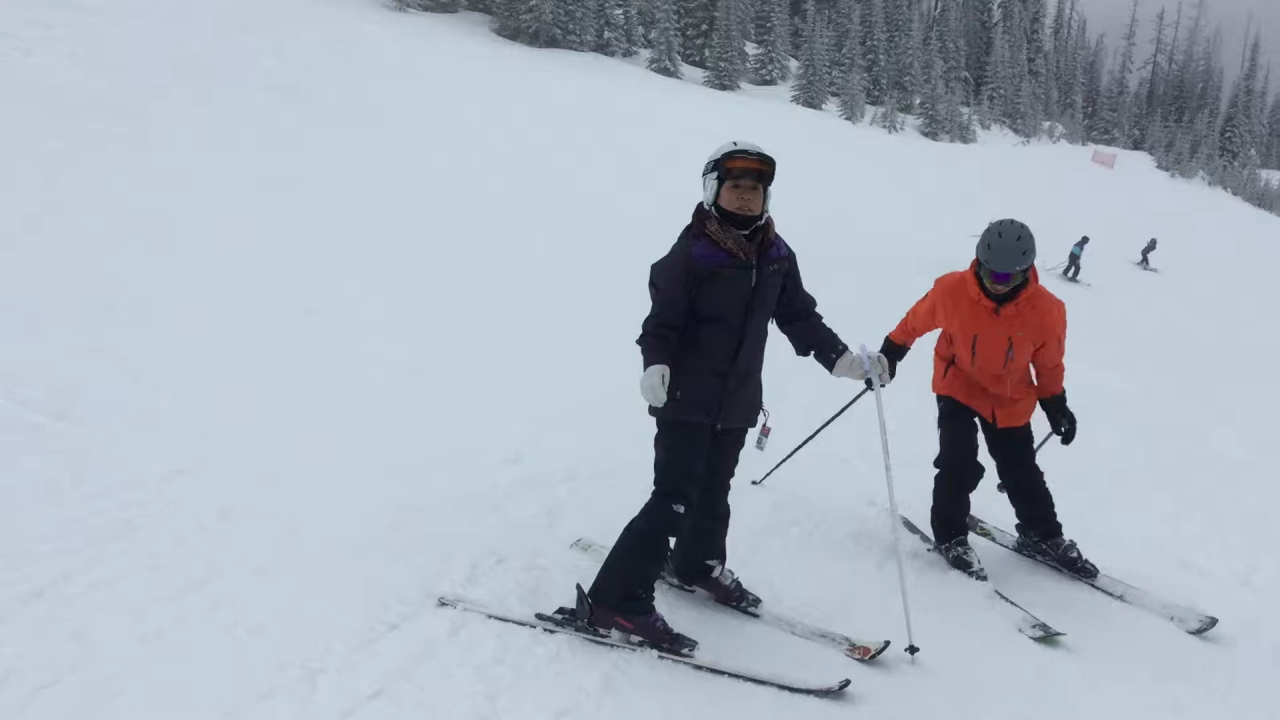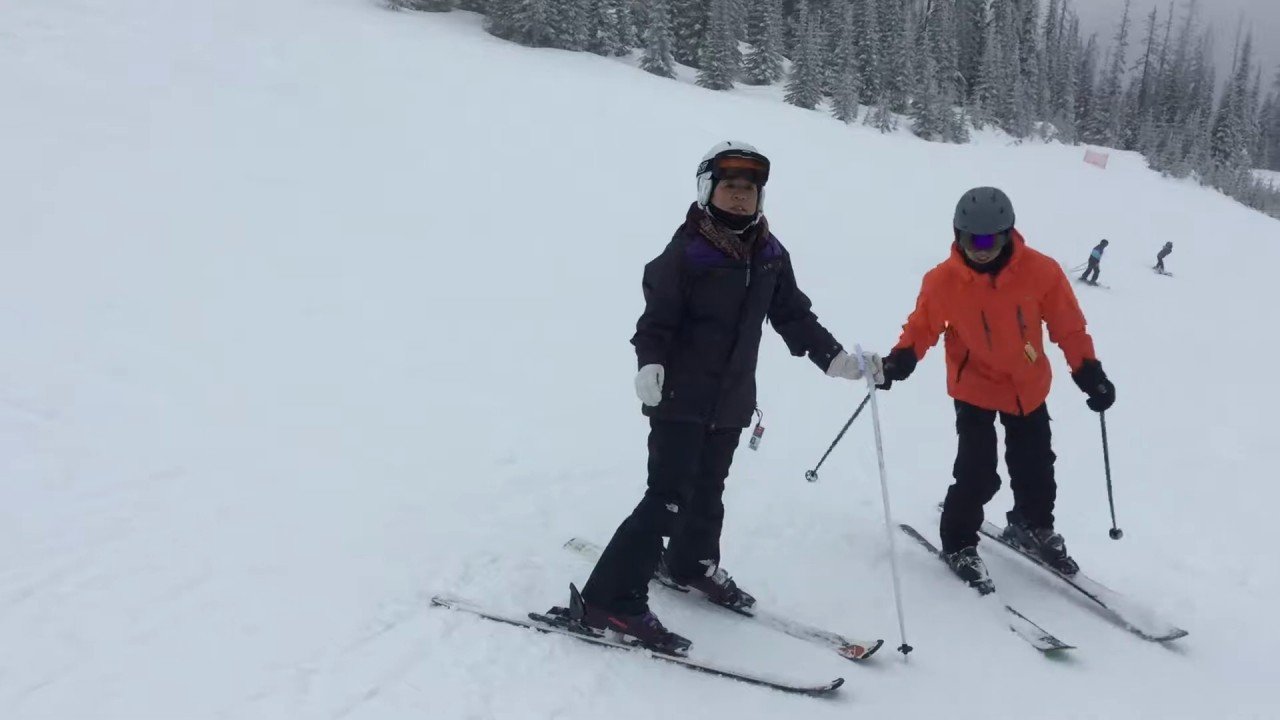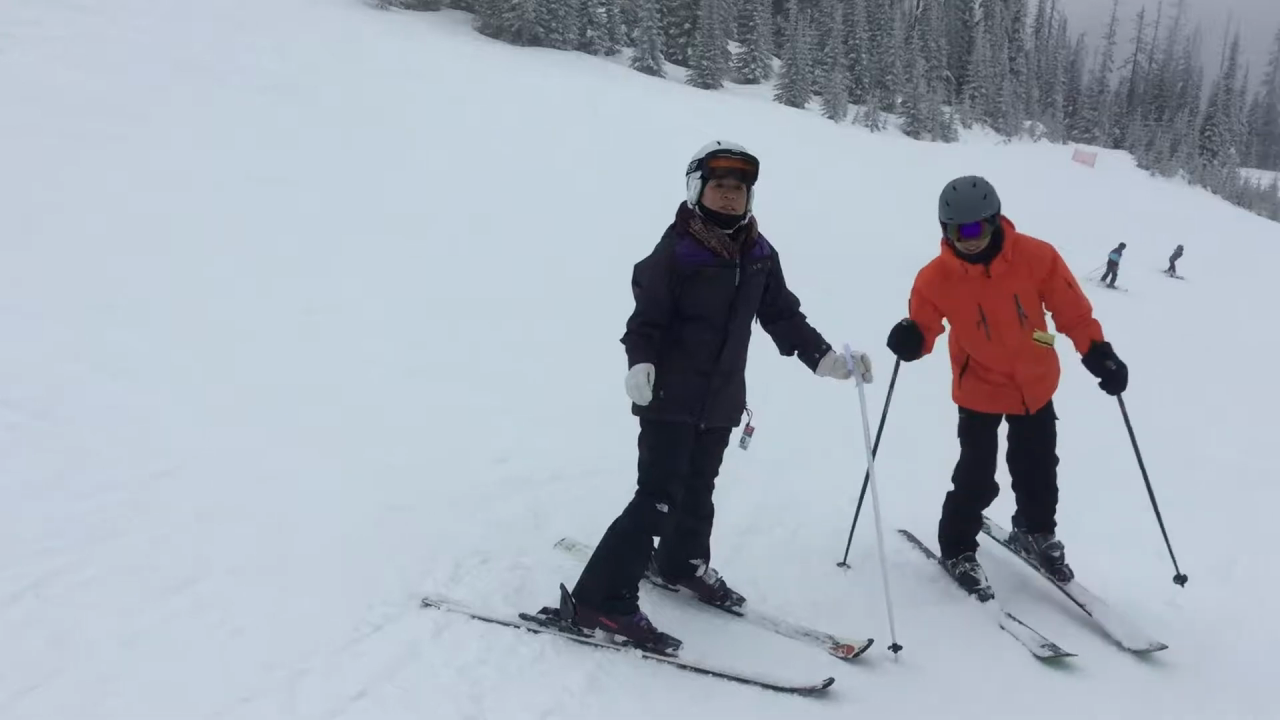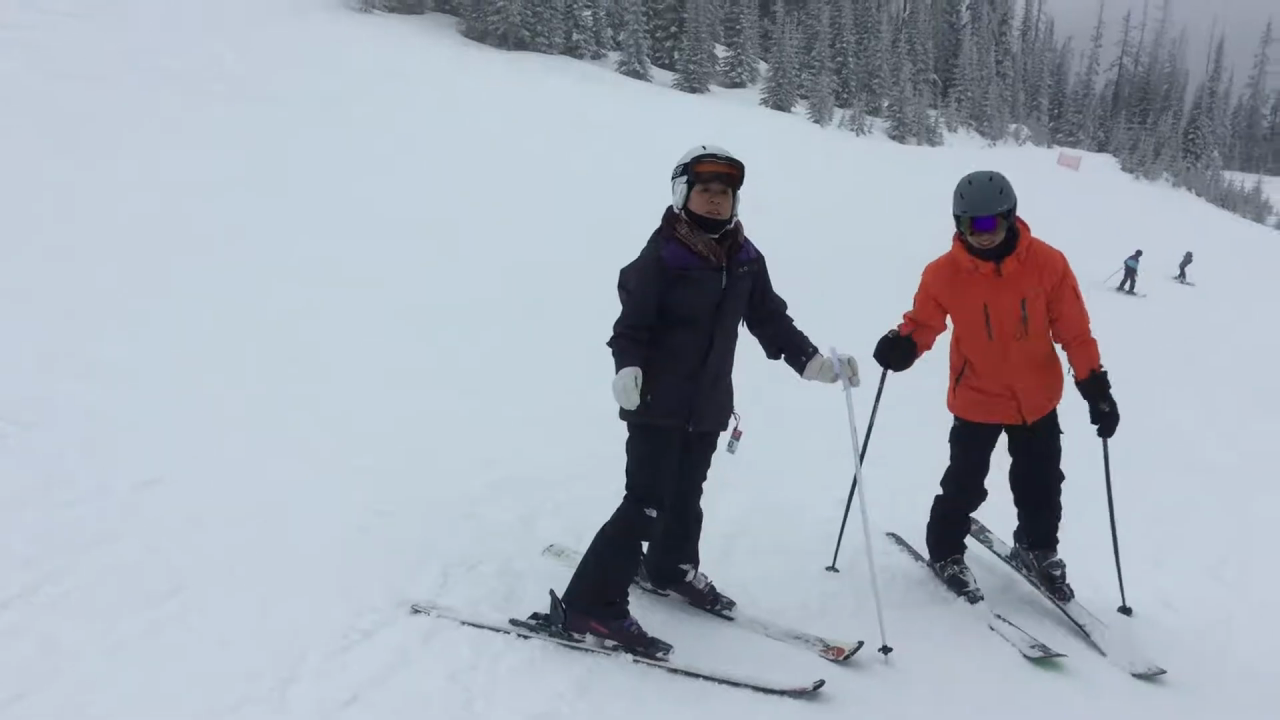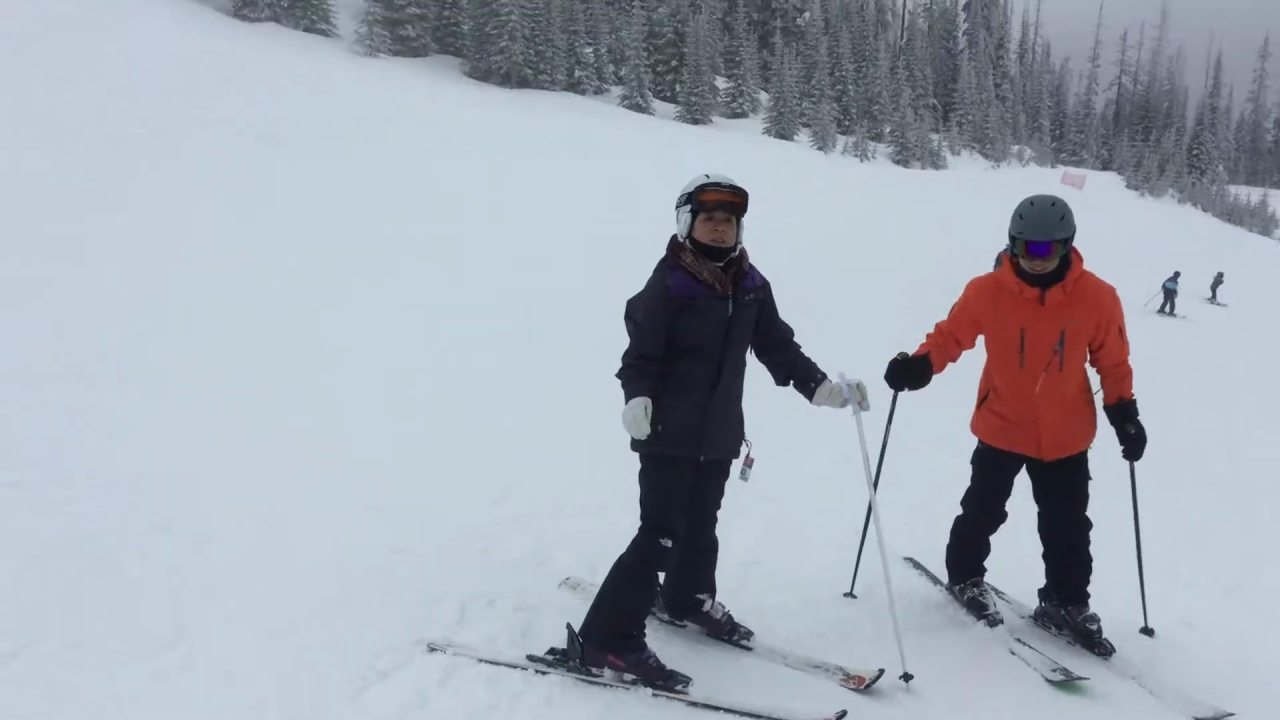
dt=0.2s
person 1, frame 1
left shoulder: (776, 256)
right shoulder: (691, 251)
left elbow: (799, 317)
right elbow: (662, 319)
left wrist: (843, 359)
right wrist: (655, 365)
left hip: (736, 401)
right hip: (686, 398)
left knee: (714, 491)
right knee: (674, 499)
left ankle: (699, 563)
right ankle: (618, 601)
person 1, frame 2
left shoulder: (770, 255)
right shoulder: (686, 251)
left elbow: (794, 317)
right elbow: (656, 319)
left wrist: (838, 359)
right wrist: (650, 364)
left hip: (730, 401)
right hip: (680, 398)
left knee: (708, 491)
right knee: (668, 499)
left ankle: (693, 563)
right ankle: (611, 600)
person 1, frame 3
left shoulder: (759, 255)
right shoulder: (676, 250)
left elbow: (784, 317)
right elbow: (646, 318)
left wrist: (826, 358)
right wrist: (641, 363)
left hip: (721, 400)
right hip: (669, 398)
left knee: (698, 491)
right knee: (658, 499)
left ankle: (684, 563)
right ankle: (603, 600)
person 1, frame 4
left shoulder: (745, 260)
right shoulder: (662, 255)
left elbow: (770, 320)
right elbow: (632, 322)
left wrist: (813, 361)
right wrist: (628, 367)
left hip: (708, 404)
right hip: (657, 402)
left knee: (686, 496)
right knee: (647, 503)
left ankle: (673, 567)
right ankle: (593, 604)
person 1, frame 5
left shoulder: (751, 286)
right shoulder: (668, 284)
left elbow: (777, 346)
right elbow: (641, 353)
left wrist: (821, 387)
right wrist: (637, 398)
left hip: (718, 432)
right hip: (668, 432)
left knee: (701, 525)
right knee: (661, 535)
left ankle: (690, 596)
right ankle: (609, 638)
person 2, frame 1
left shoulder: (1046, 309)
right shoulder: (951, 289)
left elbow: (1048, 360)
right elbow: (919, 317)
left wrist: (1056, 404)
right wrist: (891, 351)
left hip: (1010, 399)
right hip: (958, 388)
left knee: (1023, 474)
right knee: (959, 465)
left ankle: (1042, 534)
right ankle: (950, 537)
person 2, frame 2
left shoulder: (1043, 272)
right shoulder: (942, 280)
left elbow: (1067, 323)
right elbow: (922, 328)
left wrist: (1090, 371)
right wrist: (900, 358)
left hip: (1028, 386)
right hip: (975, 385)
left knee: (1035, 464)
right knee: (977, 472)
left ankle: (1031, 525)
right ankle: (959, 544)
person 2, frame 3
left shoulder: (1036, 257)
right shoulder: (934, 278)
left elbow: (1071, 309)
right elbow: (923, 334)
left wrist: (1099, 354)
right wrist: (909, 337)
left hip: (1034, 383)
right hip: (979, 388)
left knee: (1038, 467)
right knee: (976, 478)
left ankle: (1036, 532)
right ankle: (958, 549)
person 2, frame 4
left shoulder: (1047, 262)
right shoulder: (943, 273)
left elbow: (1072, 326)
right elbow: (923, 324)
left wrist: (1094, 382)
right wrist: (901, 345)
left hip: (1037, 396)
right hip: (976, 397)
left knee: (1041, 480)
right knee: (965, 484)
left ankle: (1037, 549)
right ankle: (946, 553)
person 2, frame 5
left shoulder: (1097, 297)
right shoulder: (986, 291)
left elbow: (1113, 360)
right elbow: (950, 335)
left wrist: (1123, 411)
right wrist: (917, 365)
left hip: (1066, 434)
right hip: (1001, 426)
left knee: (1068, 526)
right knee: (982, 510)
left ankle: (1066, 602)
right ankle: (965, 575)
